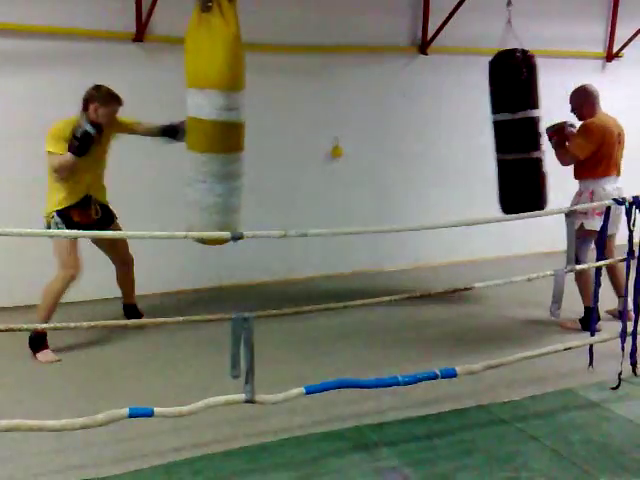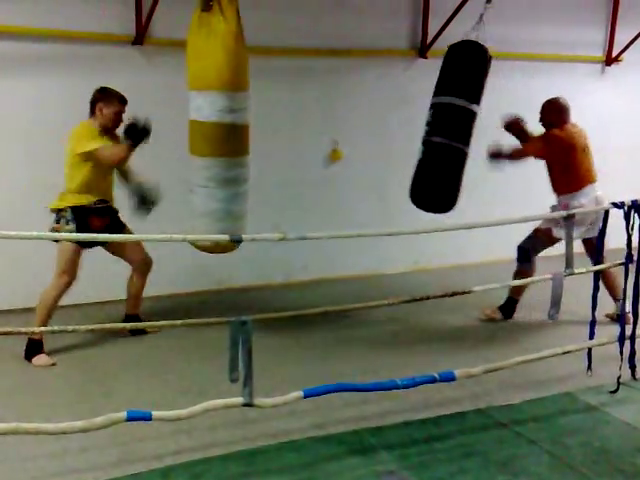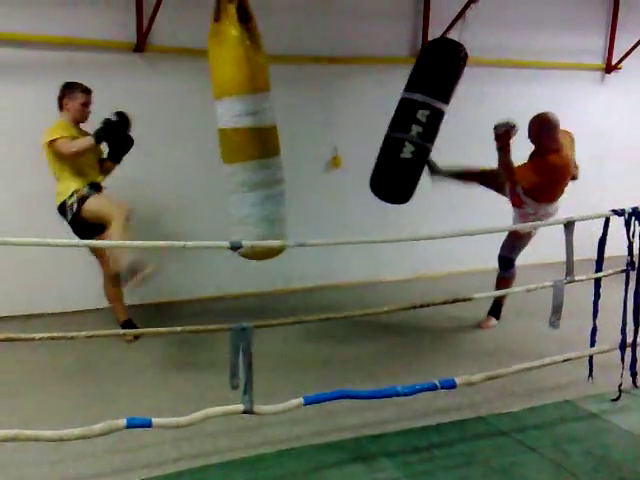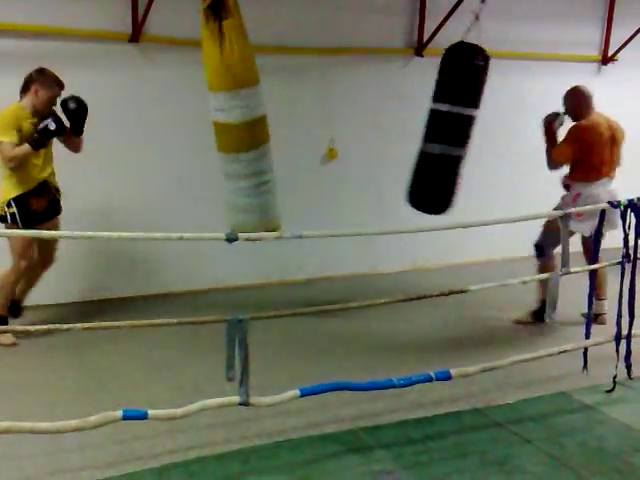
dt=0.5s
person 1, frame 1
left shoulder: (106, 126)
right shoulder: (61, 129)
left elbow: (137, 127)
right elbow: (56, 168)
left wrist: (166, 130)
right wrist: (77, 147)
left hip: (95, 206)
right hip: (65, 210)
left knee: (125, 260)
right knee: (68, 272)
left ankle: (131, 309)
right ankle: (37, 338)
person 1, frame 2
left shoulder: (111, 135)
right shoulder: (83, 132)
left elbow: (120, 167)
right elbow: (115, 158)
left wrist: (137, 188)
right wrist: (132, 139)
left hip: (102, 212)
right hip: (75, 213)
left knee: (143, 262)
right knee: (64, 279)
left ankle: (132, 319)
right ankle: (34, 344)
person 1, frame 3
left shoulder: (83, 135)
right shoulder: (58, 130)
left elbow: (102, 171)
right elbow: (70, 149)
left wrist: (117, 153)
right wrist: (99, 137)
left hip: (91, 199)
right hip: (76, 197)
left knee: (110, 265)
right knee: (120, 211)
left ankle: (126, 323)
right ankle: (127, 266)
person 1, frame 4
left shoulder: (47, 116)
left elbow: (75, 146)
left wrist: (77, 122)
right wrist: (37, 140)
left hip: (46, 193)
left knee: (46, 258)
right knee: (23, 262)
person 2, frame 1
left shoulder: (591, 126)
right shoulder: (612, 123)
left elbow: (566, 159)
left wrist: (556, 140)
right wrist: (572, 138)
left hip: (595, 192)
right hip: (613, 190)
left knee: (578, 254)
right knee: (608, 254)
left ankle: (590, 317)
right ankle: (624, 307)
person 2, frame 2
left shoulder: (557, 137)
right shoulder: (576, 132)
left elbow: (520, 153)
right elbow: (536, 145)
left wrist: (501, 153)
right wrist: (521, 130)
left hip: (574, 206)
right hip: (594, 200)
left knee: (526, 251)
right knee: (598, 259)
left ankle: (507, 308)
right ankle: (621, 310)
person 2, frame 3
left shoulder: (557, 160)
right shoulder: (564, 136)
left elbow: (511, 177)
left wrist: (503, 145)
left hip: (536, 209)
right hip: (526, 189)
left knee: (507, 257)
right knee: (482, 175)
left ankle: (495, 312)
right ankle: (440, 172)
person 2, frame 4
left shoulder: (581, 129)
right shoulder: (614, 126)
left elbow: (553, 163)
left wrist: (550, 133)
left hip: (583, 197)
right hip: (606, 194)
left knee: (543, 247)
right knee: (593, 255)
left ankle: (542, 310)
right ankle: (601, 310)
